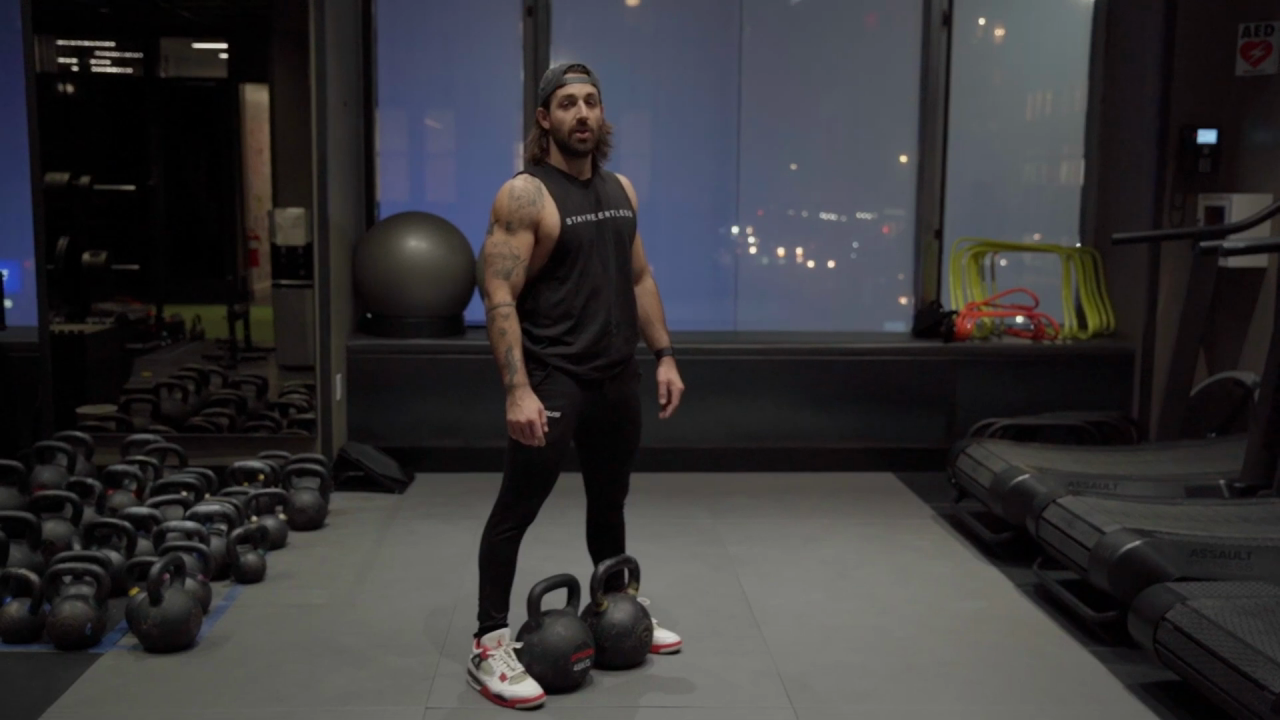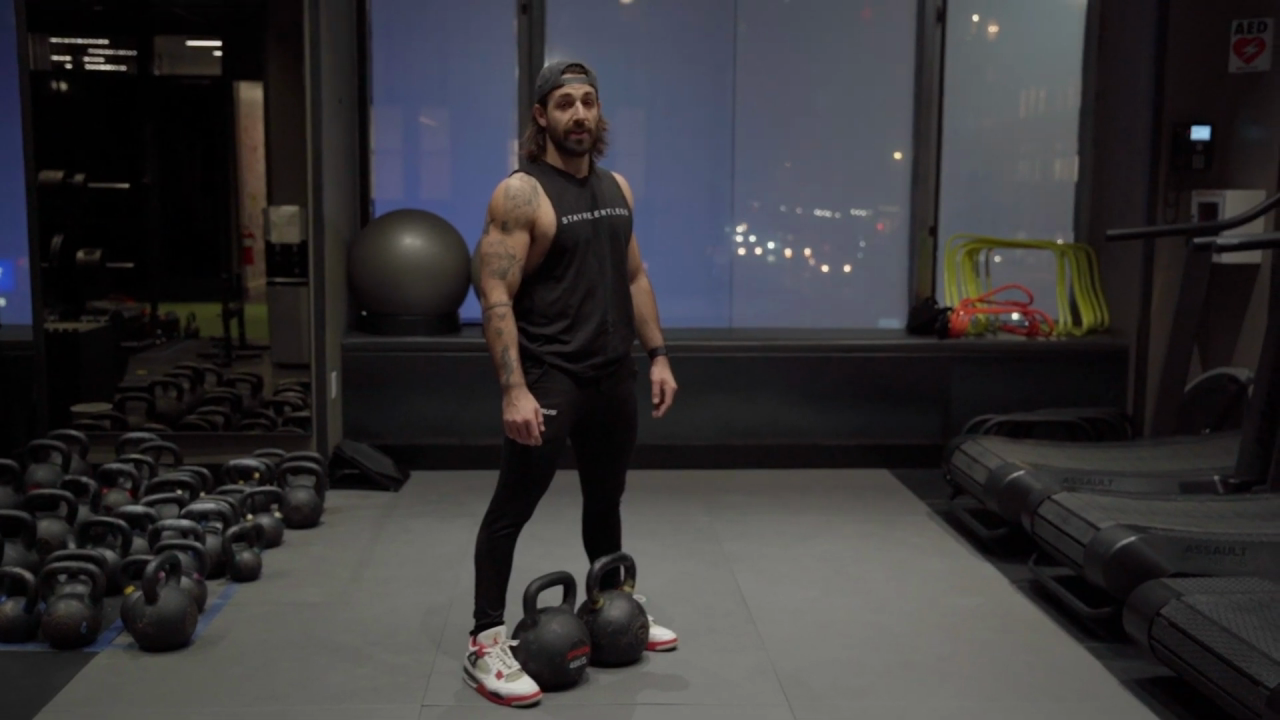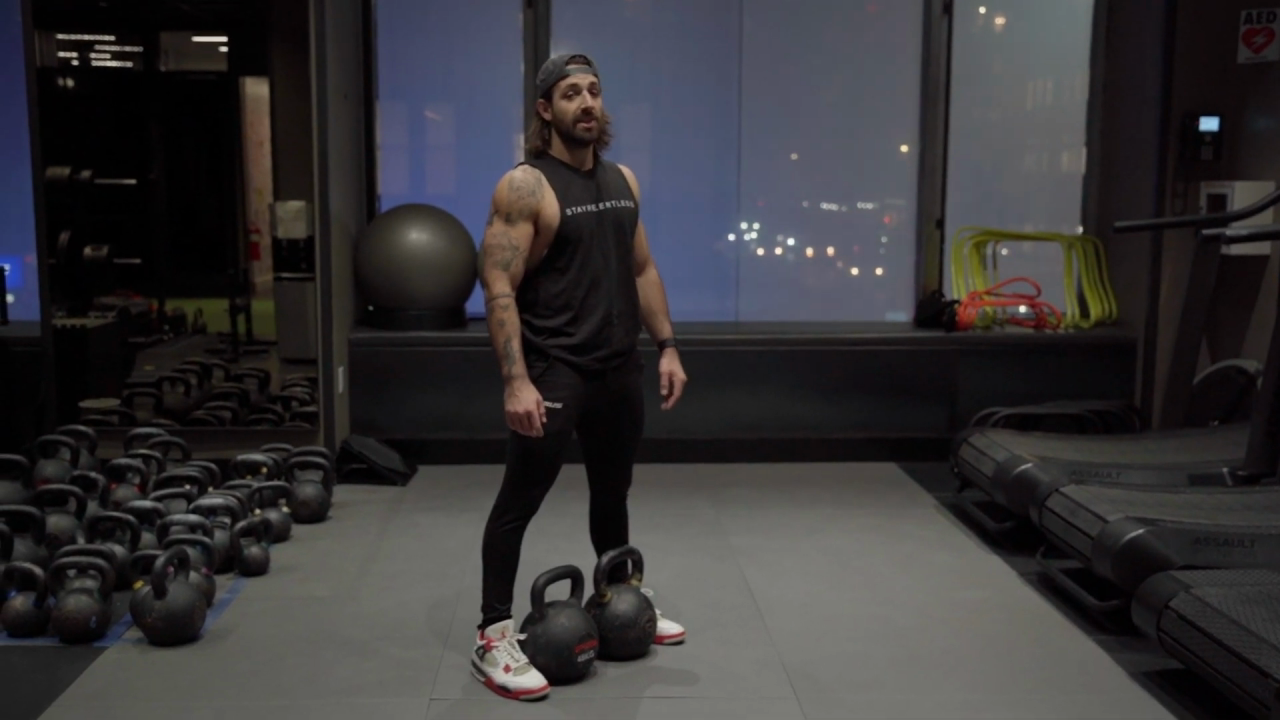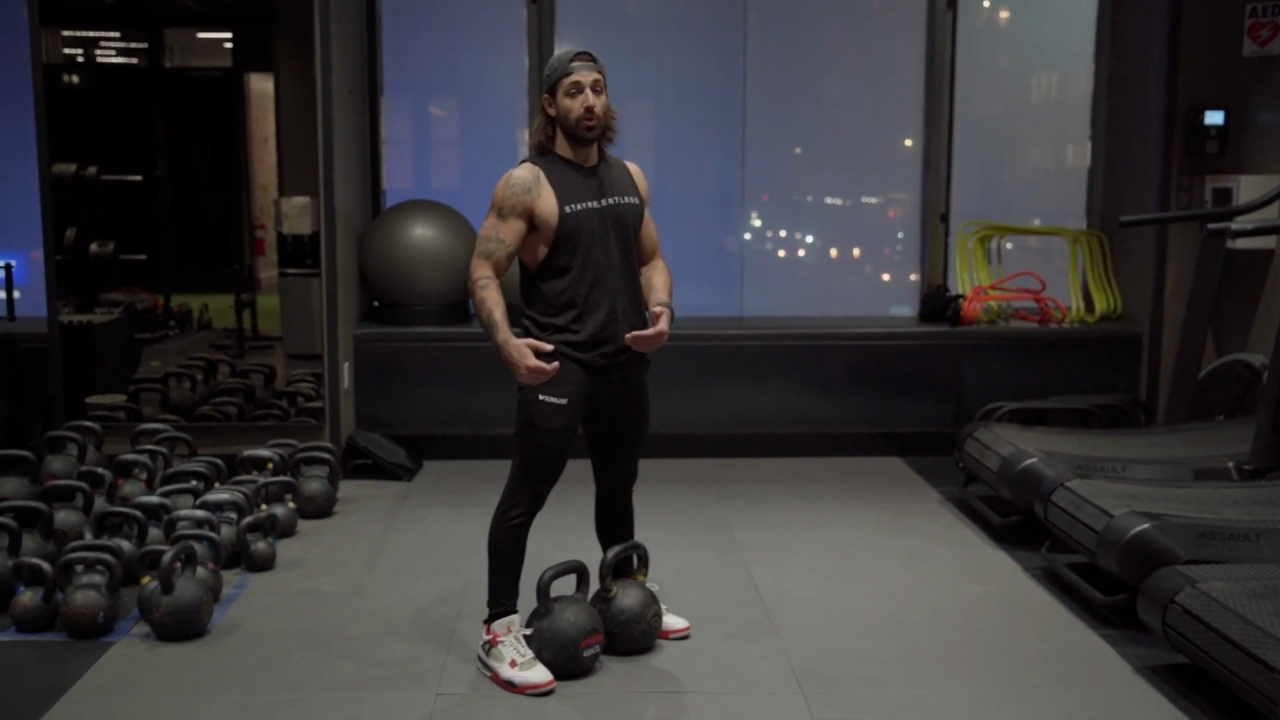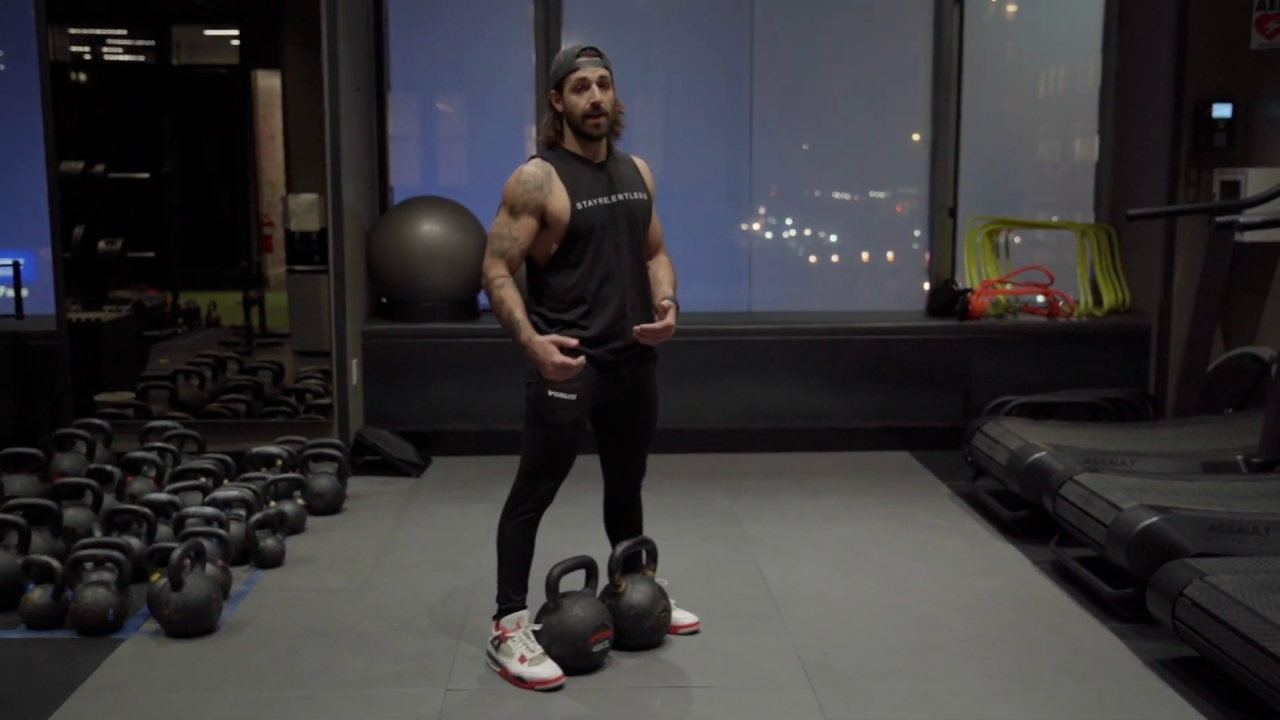
dt=1s
person 1, frame 1
left shoulder: (620, 189)
right shoulder: (524, 195)
left elbow: (638, 278)
right elbow: (499, 297)
left wrist: (664, 355)
right wrist: (518, 390)
left hip: (616, 376)
right hip: (553, 380)
left knee: (609, 502)
right knee: (515, 511)
right ankle: (489, 646)
person 1, frame 2
left shoulder: (616, 187)
right shoulder: (520, 194)
right elbow: (495, 296)
left wrist: (657, 355)
right wrist: (514, 389)
left hip: (613, 374)
right hip: (550, 378)
left knee: (606, 499)
right knee: (512, 509)
right ankle: (485, 643)
person 1, frame 3
left shoulder: (622, 179)
right shoulder: (524, 186)
left elbow: (642, 269)
right elbow: (498, 288)
left wrist: (667, 347)
right wrist: (516, 379)
left hip: (619, 367)
right hip: (555, 371)
left knee: (613, 491)
right knee: (518, 502)
right ankle: (493, 637)
person 1, frame 4
left shoulder: (630, 176)
right shoulder: (527, 183)
left elbow: (649, 257)
right elbow: (483, 270)
left wrist: (661, 308)
right wrist: (505, 341)
left hip: (626, 362)
right hip: (559, 366)
left knee: (618, 487)
right knee: (525, 497)
right ankle: (499, 633)
person 1, frame 5
left shoulder: (637, 171)
right shoulder: (536, 179)
left elbow: (654, 252)
right elbow: (497, 268)
left wrist: (665, 301)
right wrist: (530, 339)
left hip: (633, 357)
right hip: (570, 360)
left knee: (627, 483)
right knee: (533, 493)
right ankle: (508, 628)
